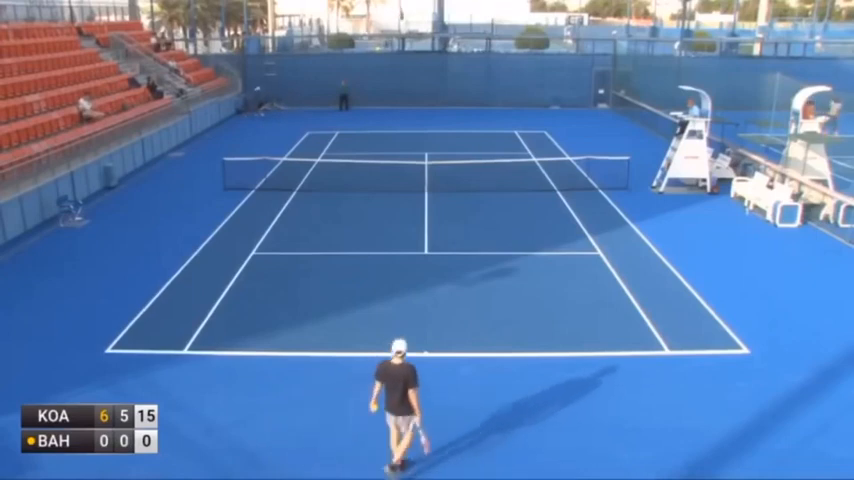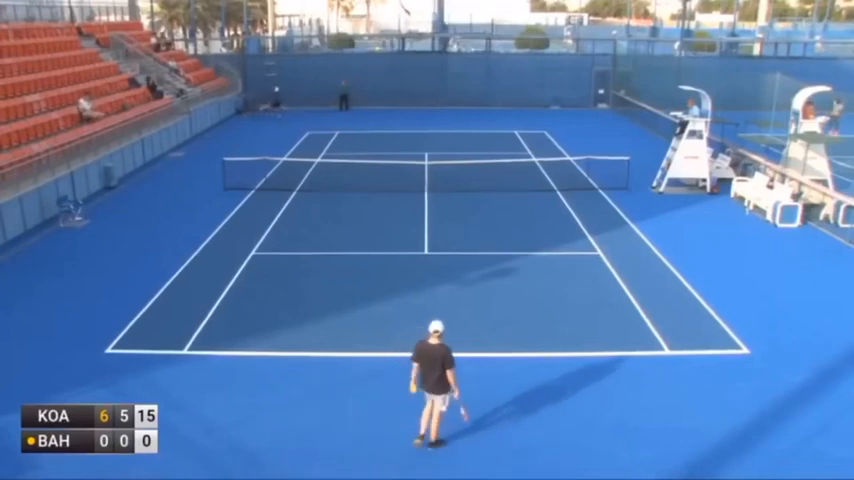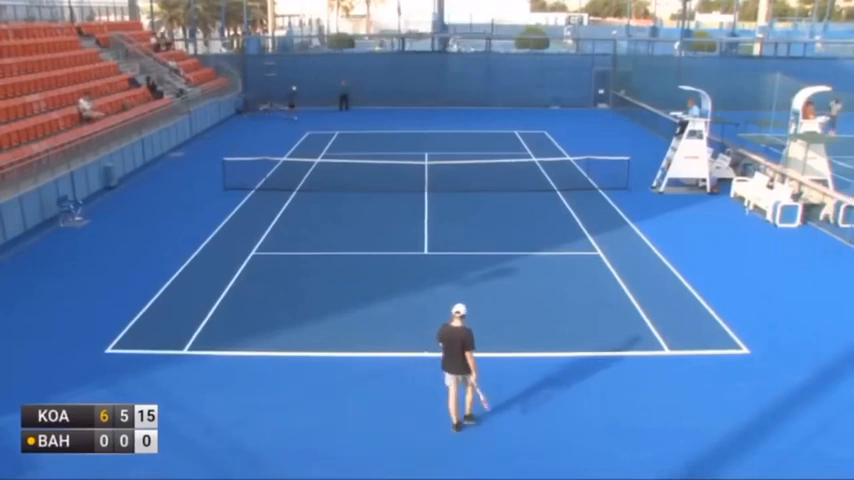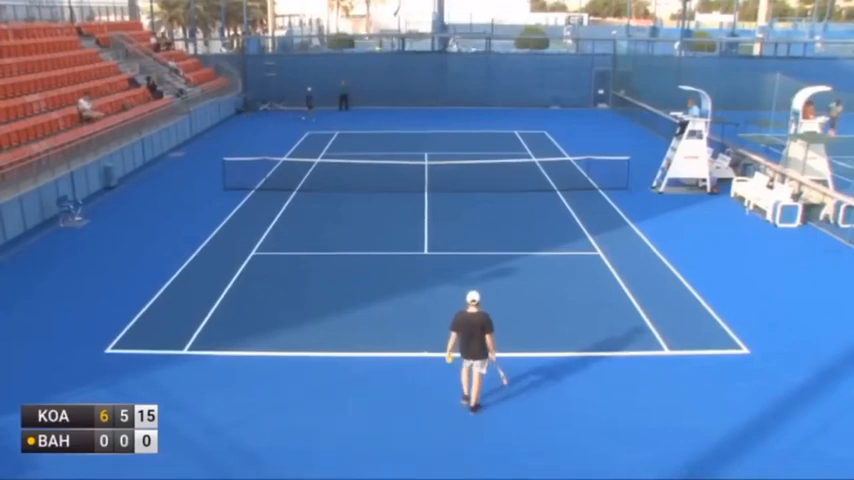
dt=0.7s
person 1, frame 1
left shoulder: (383, 366)
right shoulder: (409, 369)
left elbow: (378, 385)
right elbow: (412, 393)
left wrist: (373, 400)
right wrist: (418, 412)
left hip: (390, 407)
right hip: (406, 410)
left knee: (394, 432)
right knee: (408, 437)
left ankle: (398, 462)
right ankle: (393, 464)
person 1, frame 2
left shoulder: (420, 346)
right shoulder: (445, 350)
left elbow: (415, 366)
right elbow: (450, 372)
left wrist: (413, 381)
right wrist: (456, 388)
left hip: (426, 385)
right hip: (441, 388)
left knee: (428, 406)
right knee: (436, 414)
left ankle: (421, 435)
right ankle: (433, 441)
person 1, frame 3
left shoulder: (443, 329)
right shoulder: (466, 332)
right elbow: (469, 355)
right wrist: (474, 372)
left hip: (448, 367)
right hip: (464, 369)
left knee: (452, 394)
right knee: (471, 387)
left ankle: (455, 423)
right ankle: (467, 415)
person 1, frame 4
left shoulder: (459, 316)
right shoulder: (484, 317)
left elbow: (454, 335)
right elbow: (489, 337)
left wrist: (449, 351)
right wrist: (492, 351)
left hip: (465, 352)
right hip: (480, 353)
left knee: (465, 369)
right knee: (477, 378)
left ankle: (465, 396)
right ankle: (473, 405)
